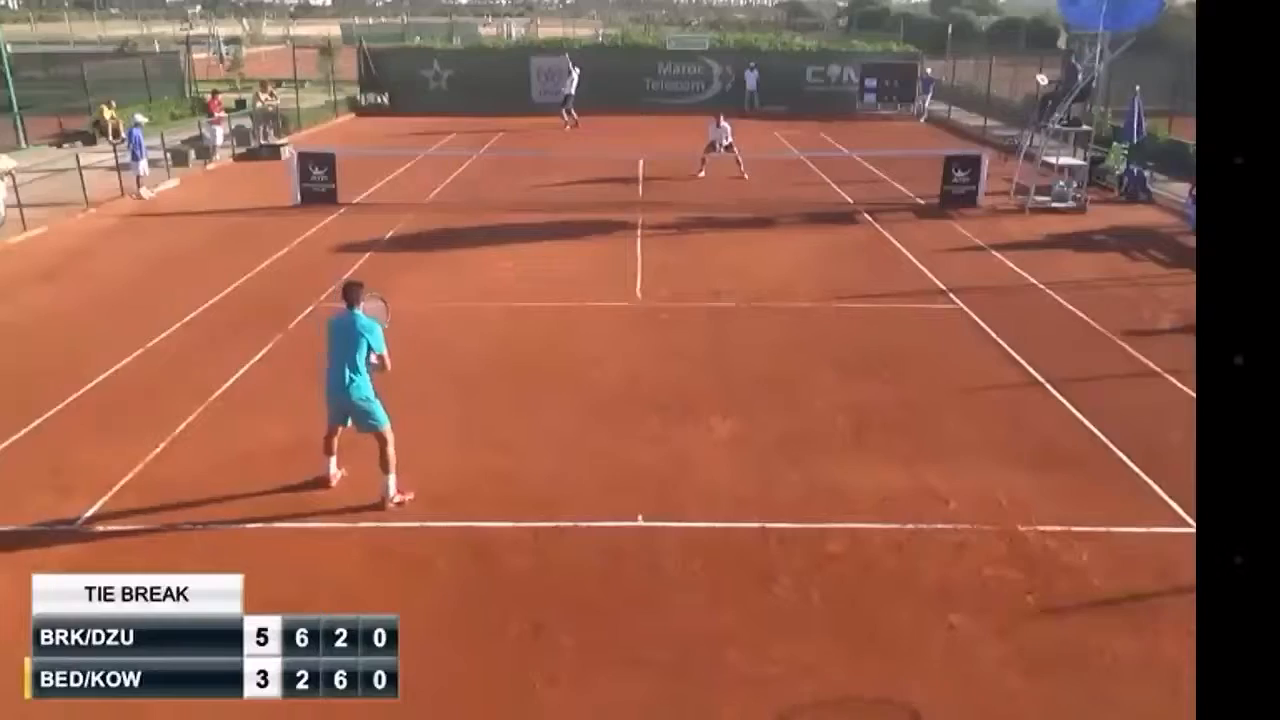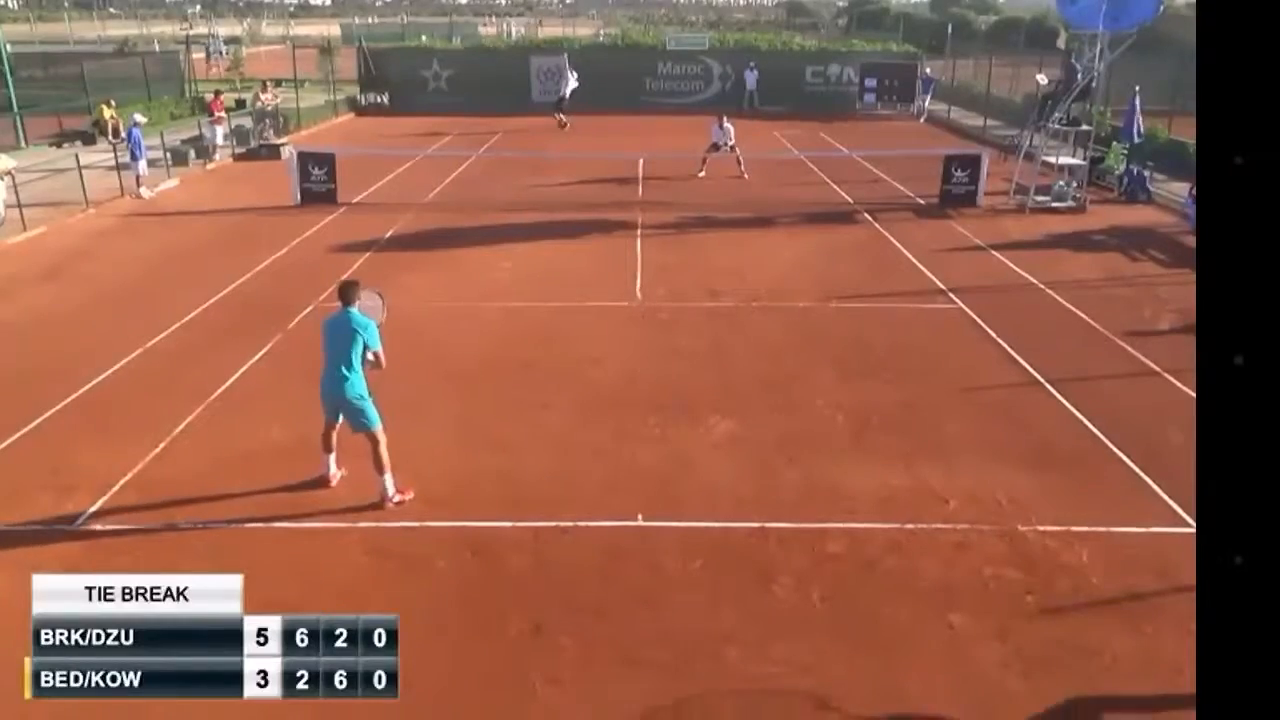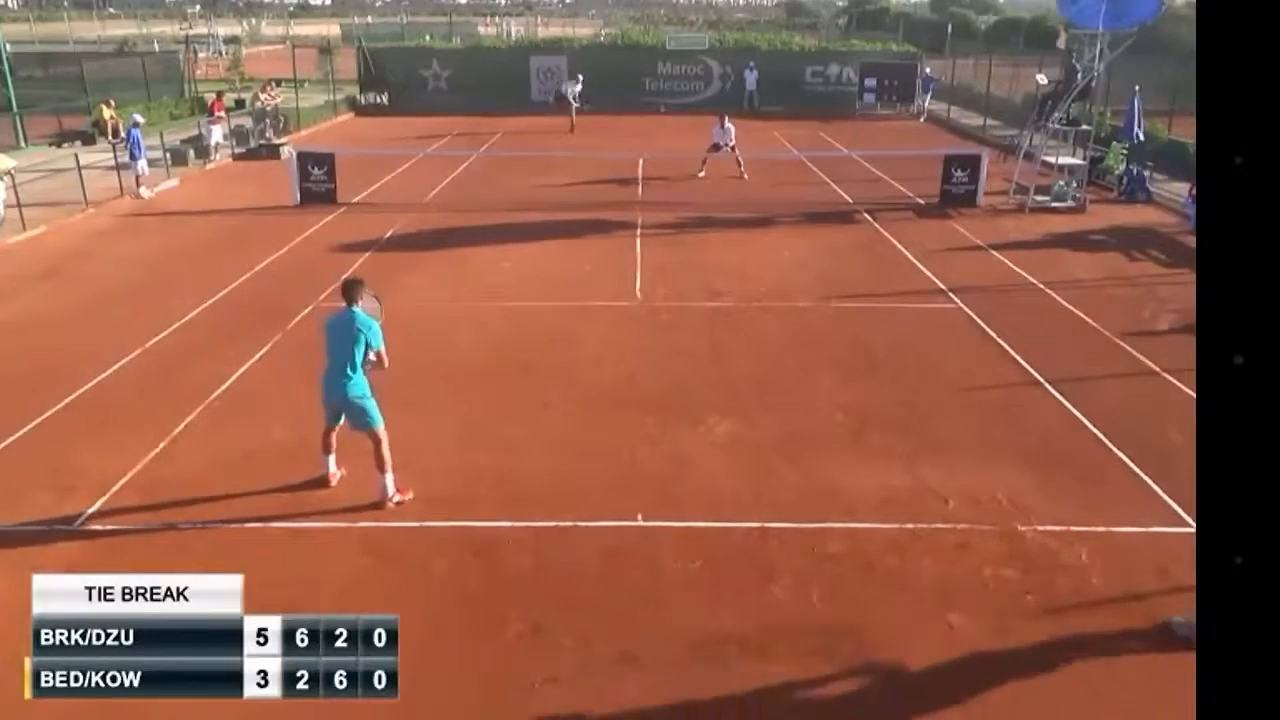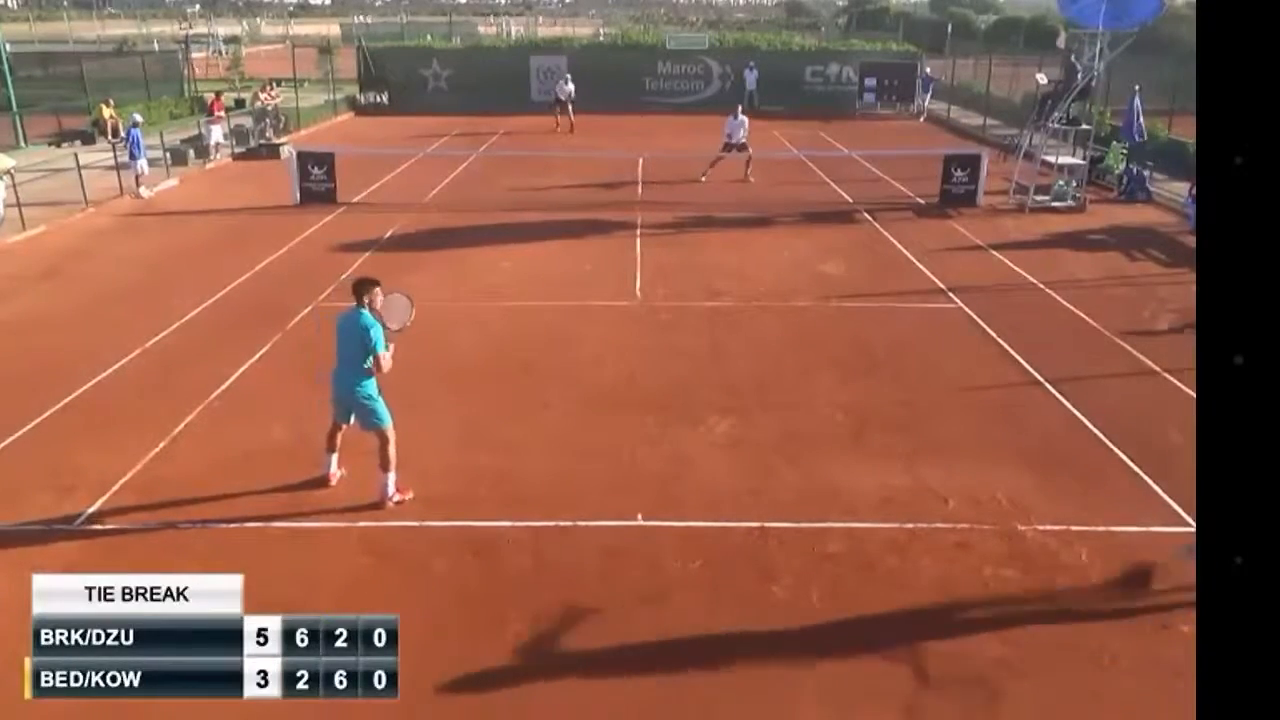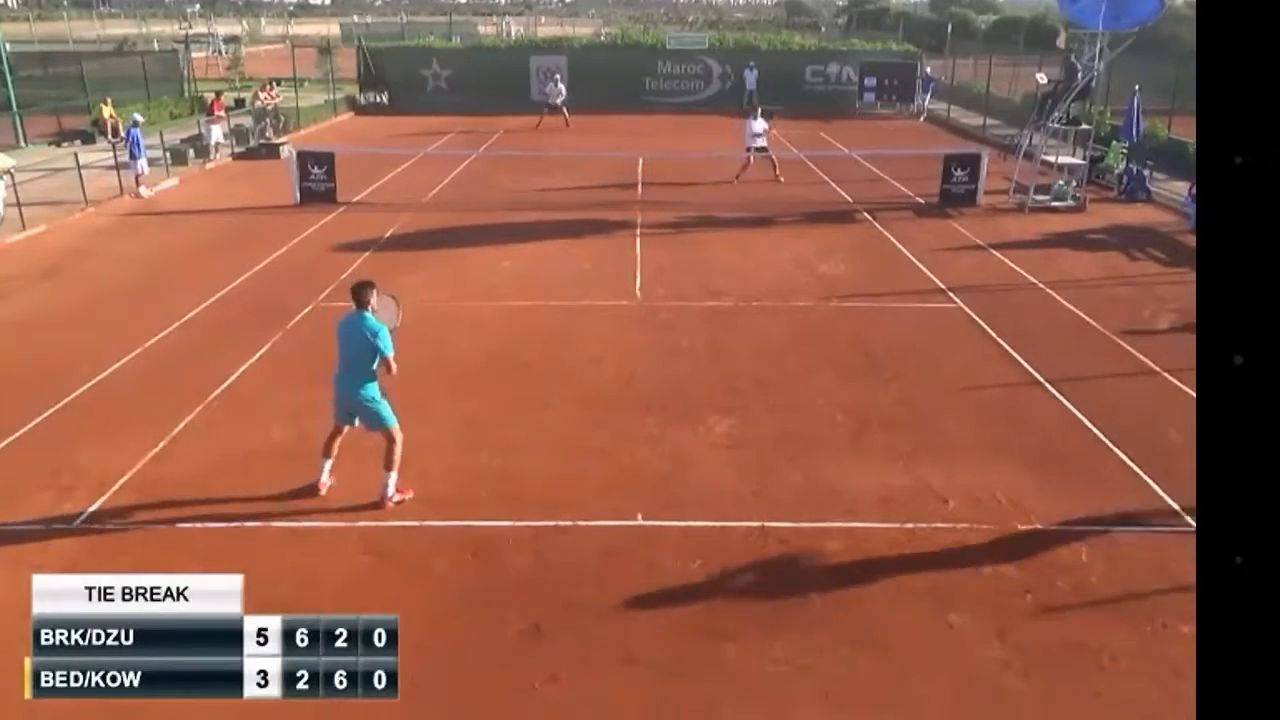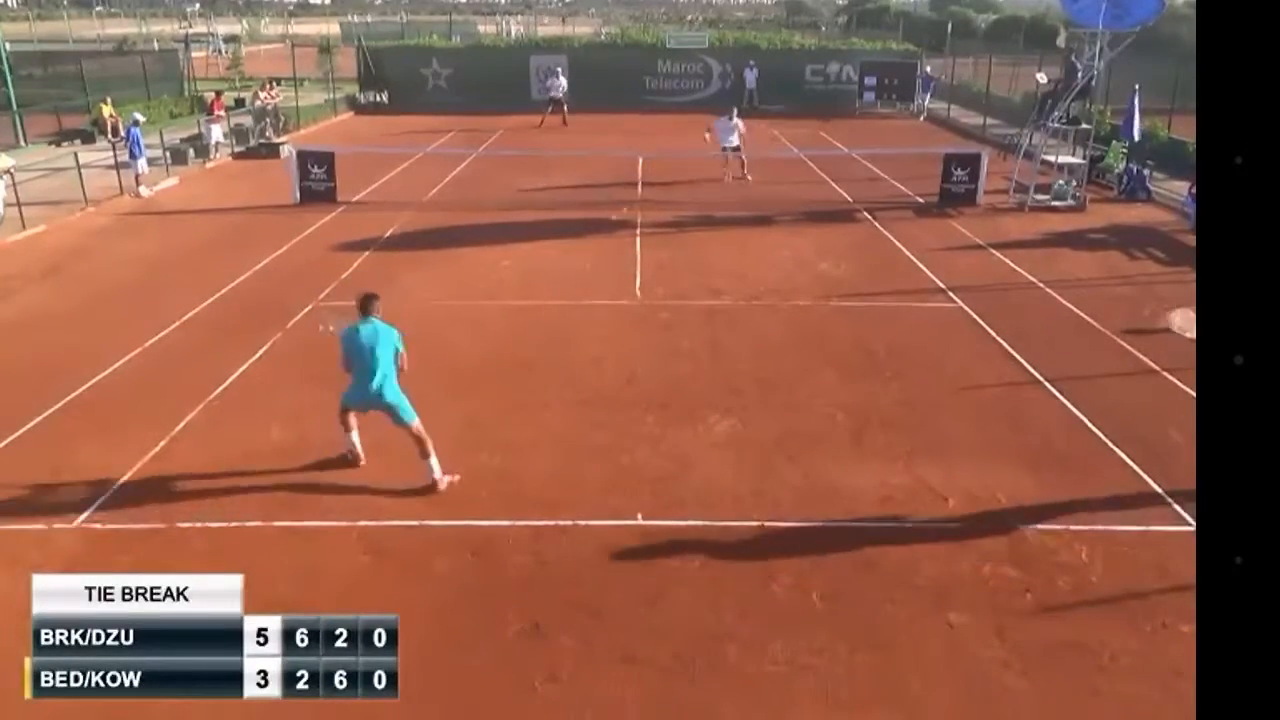
dt=0.5s
person 1, frame 1
left shoulder: (333, 323)
right shoulder: (371, 327)
right elbow: (385, 366)
left hip: (334, 390)
right hip: (359, 393)
left knee: (332, 432)
right knee: (386, 439)
left ankle: (332, 473)
right ankle: (391, 494)
person 1, frame 2
left shoulder: (328, 322)
right shoulder: (365, 325)
right elbow: (381, 364)
left hip: (328, 387)
right hip: (352, 391)
left knee: (330, 427)
right knee: (378, 439)
left ankle: (331, 472)
right ankle: (390, 493)
person 1, frame 3
left shoulder: (331, 321)
right shoulder: (369, 325)
right elbow: (383, 364)
left hip: (330, 387)
right hip: (355, 391)
left knee: (330, 428)
right knee: (380, 439)
left ankle: (331, 473)
right ankle: (390, 493)
person 1, frame 4
left shoulder: (343, 319)
right shoulder: (372, 326)
right elbow: (381, 368)
left wrist: (381, 351)
right wrist: (389, 355)
left hip: (340, 386)
right hip: (362, 390)
left knee: (337, 427)
right knee: (388, 437)
left ankle: (332, 471)
right ankle: (389, 492)
person 1, frame 5
left shoulder: (343, 323)
right shoulder: (378, 330)
right elbow: (391, 370)
right wrist: (391, 358)
left hip: (342, 389)
right hip: (365, 394)
left knee: (338, 431)
right knee: (395, 438)
left ankle: (322, 480)
right ankle: (389, 493)
person 1, frame 6
left shoulder: (348, 334)
right shoulder: (391, 333)
left elbow: (347, 368)
right elbow: (402, 365)
left hip: (361, 392)
right hip: (388, 392)
left knee: (345, 409)
right knee: (418, 432)
left ankle: (355, 452)
right ankle: (438, 477)
